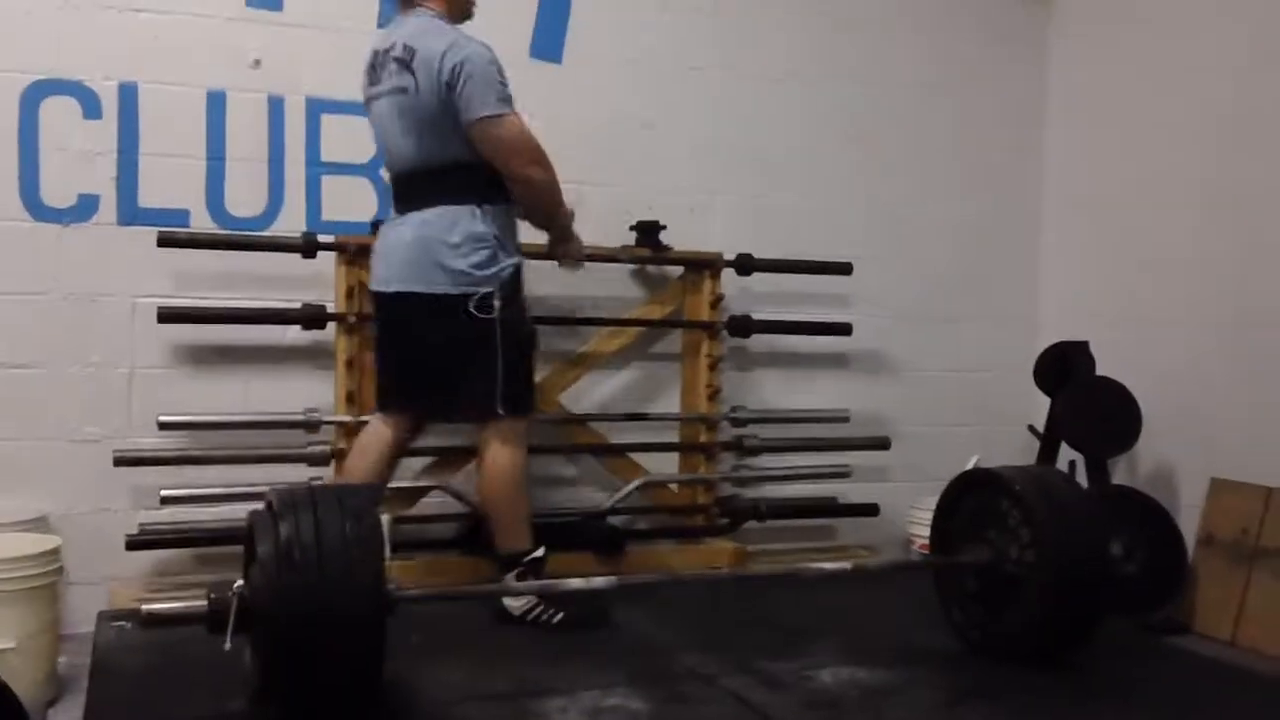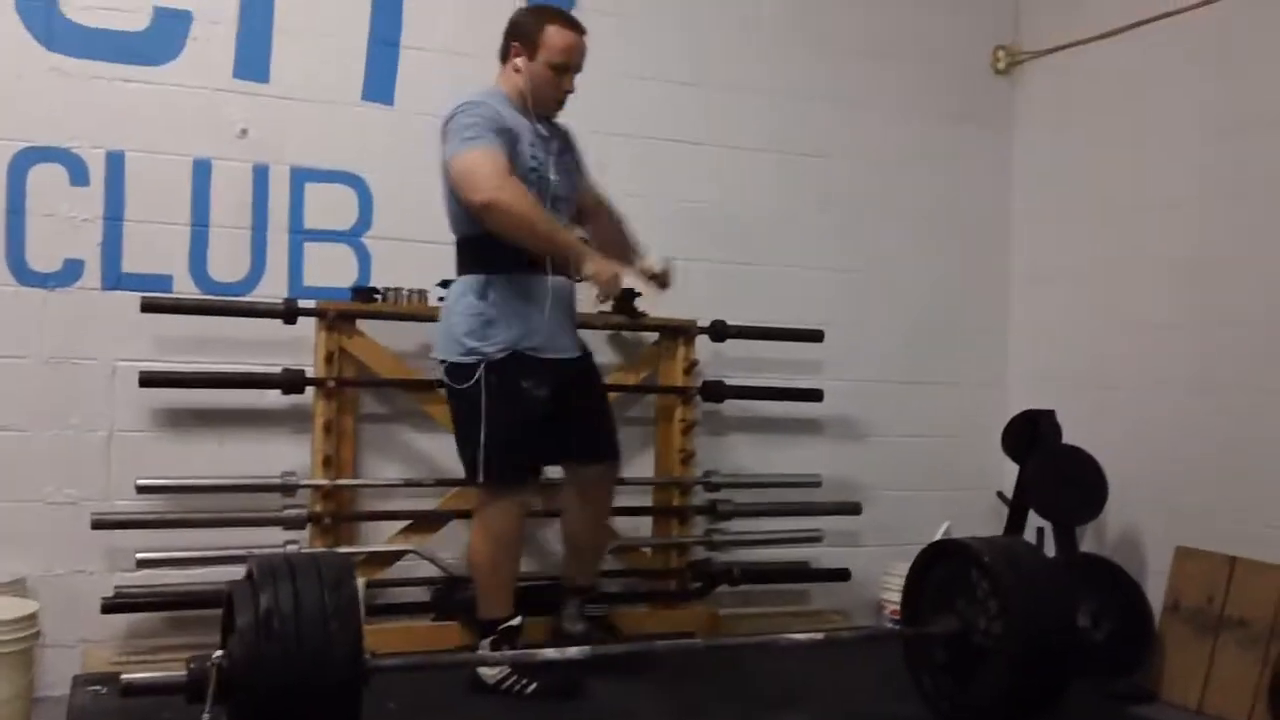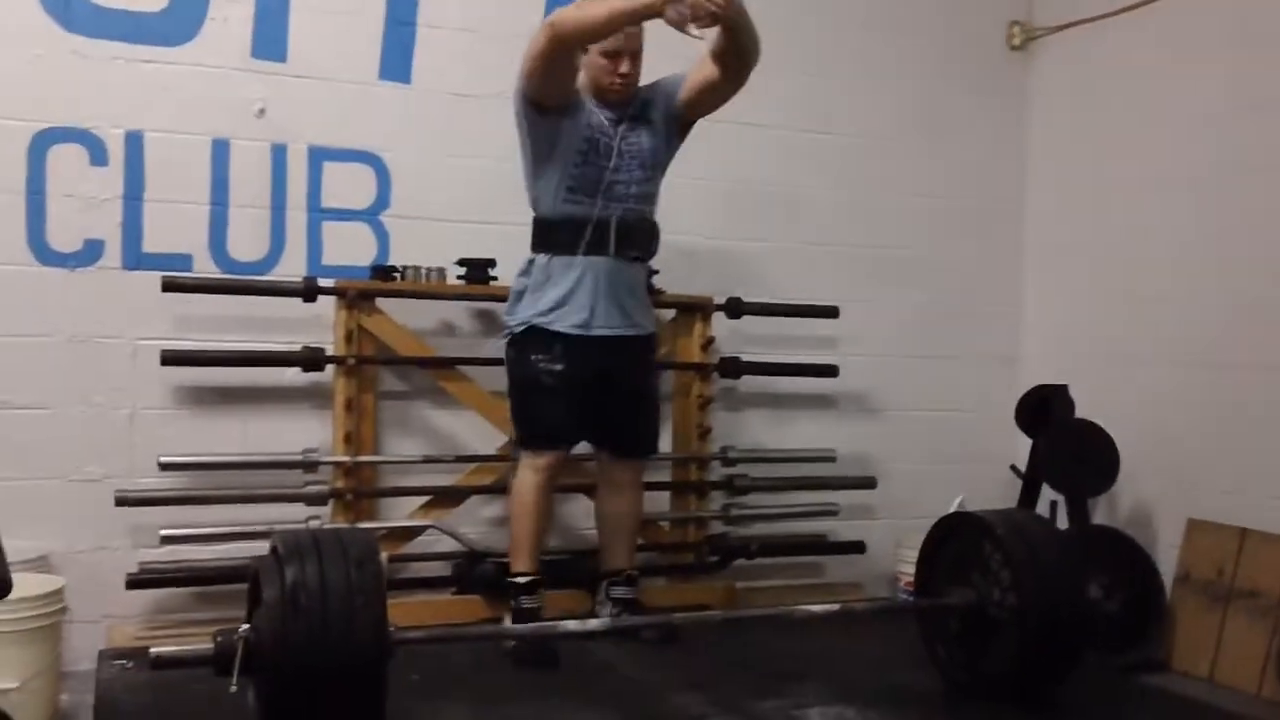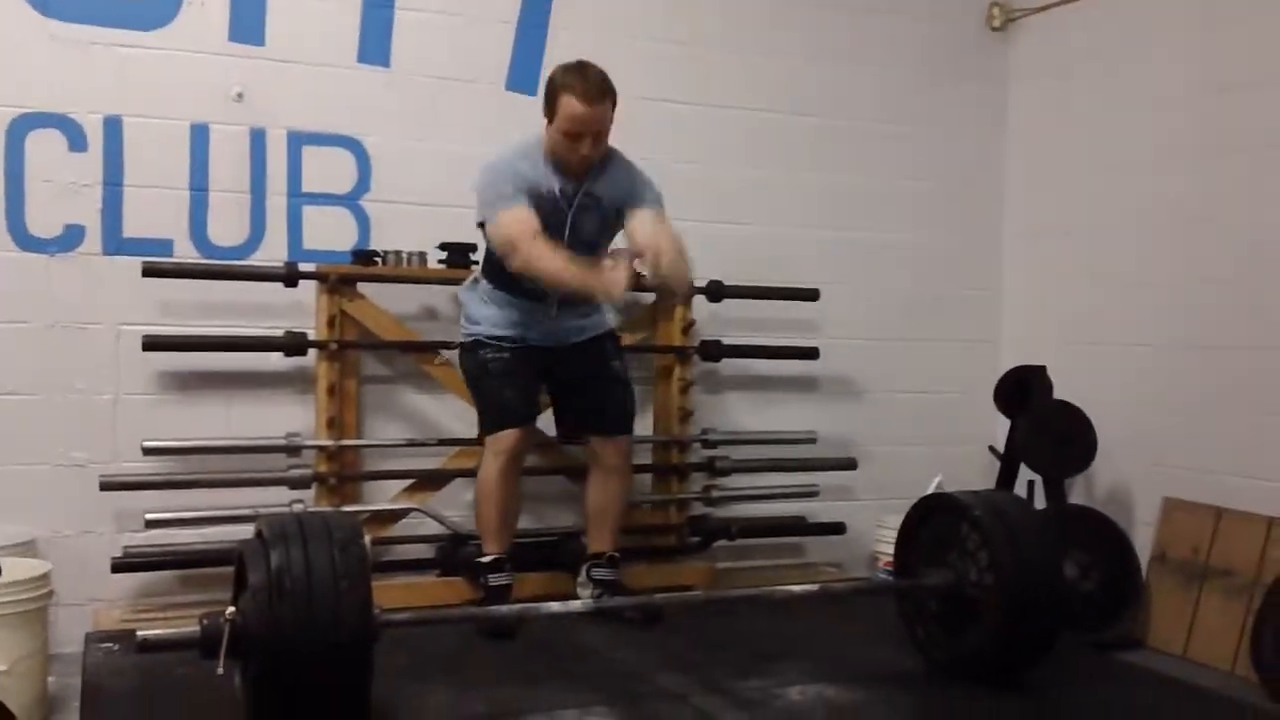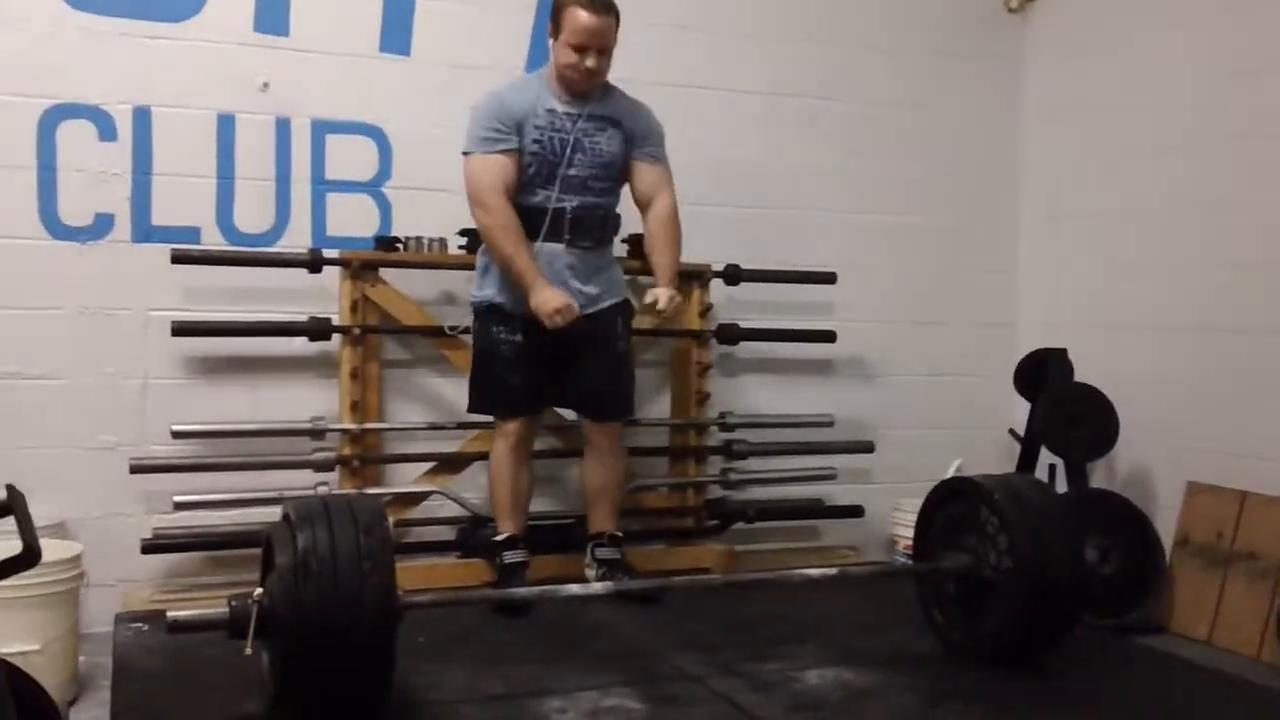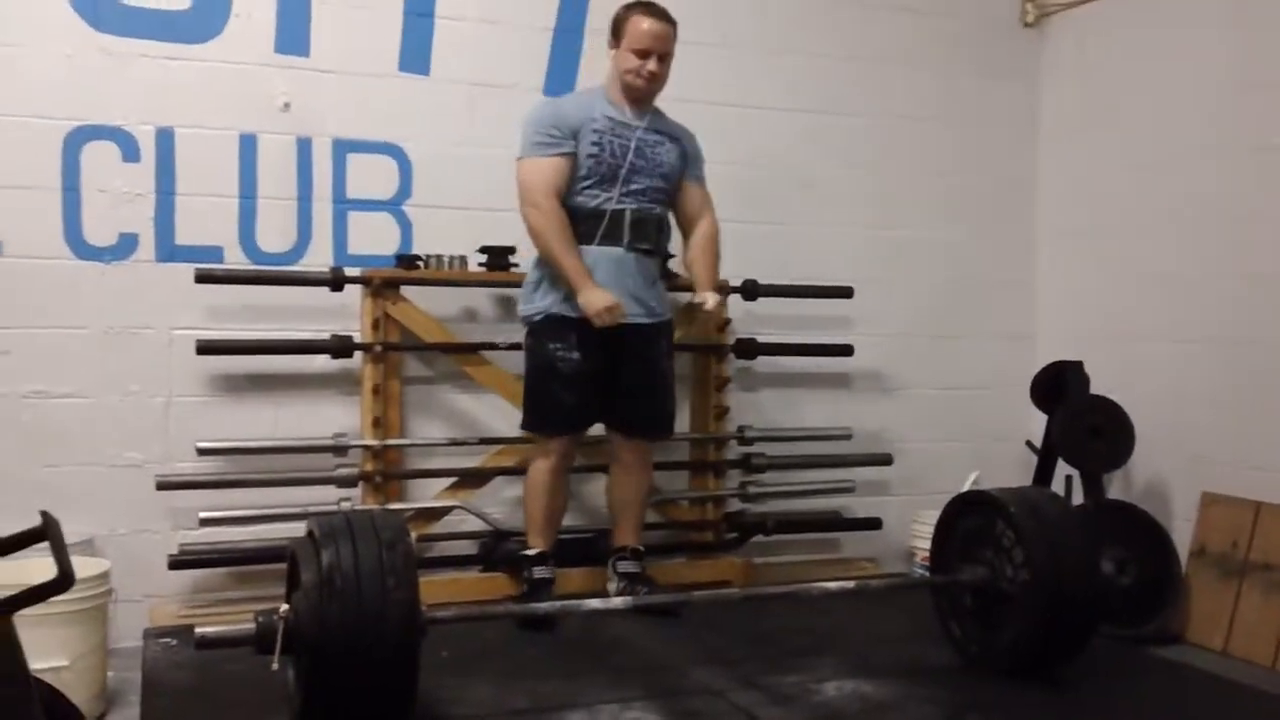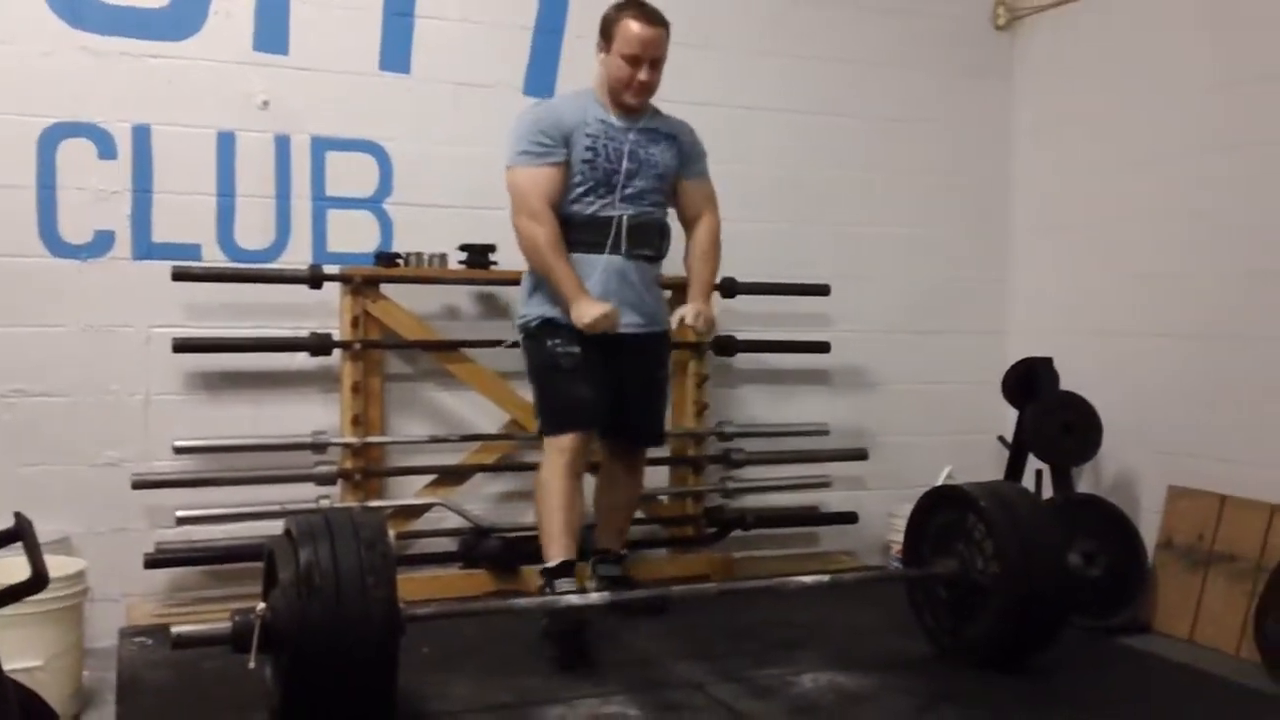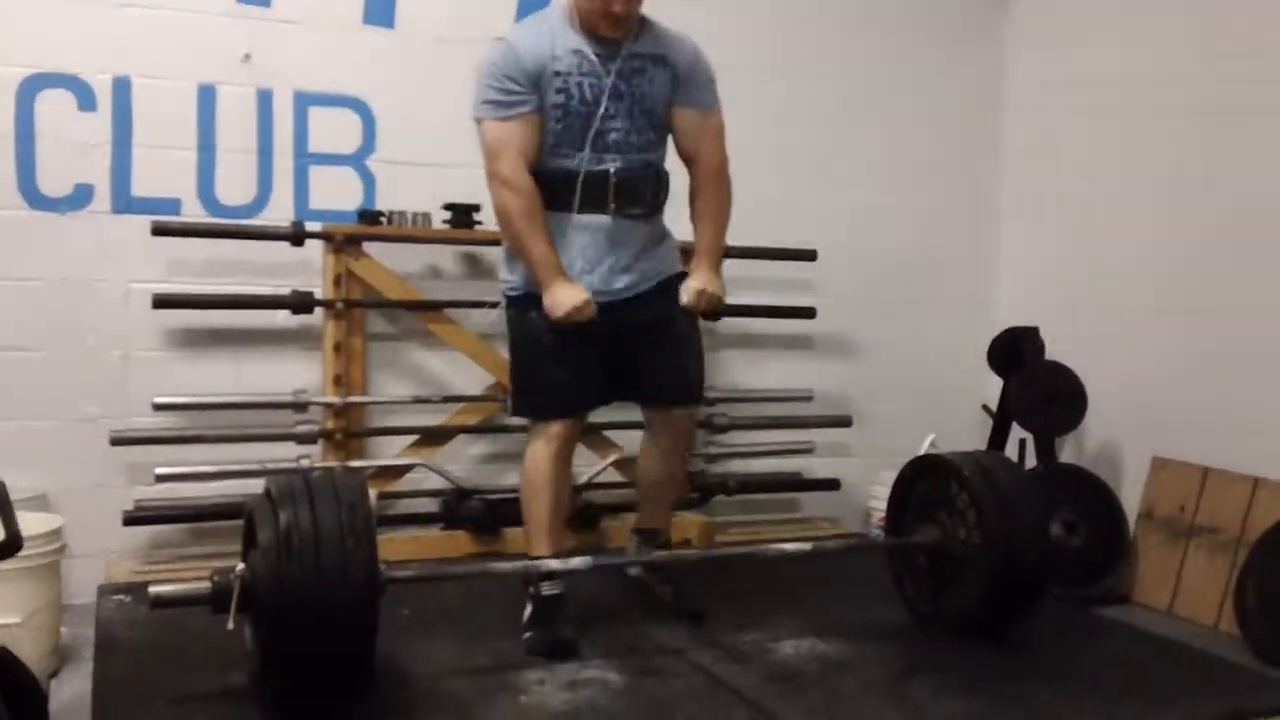
dt=0.5s
person 1, frame 1
left shoulder: (386, 55)
right shoulder: (460, 51)
right elbow: (523, 162)
left wrist: (537, 210)
right wrist: (563, 230)
left hip: (405, 261)
right hip: (462, 265)
left knee: (398, 418)
right knee: (502, 424)
right ankle: (523, 580)
person 1, frame 2
left shoulder: (555, 137)
right shoulder: (478, 118)
left elbow: (594, 207)
right elbow: (490, 195)
left wrist: (632, 256)
right wrist: (585, 258)
left hip: (554, 337)
right hip: (494, 342)
left knee: (595, 470)
right knee: (504, 489)
left ankle: (580, 609)
right ankle: (497, 650)
person 1, frame 3
left shoulder: (661, 109)
right shoulder: (555, 107)
left elbow: (736, 66)
left hip: (628, 323)
right hip: (552, 319)
left knee: (625, 463)
right knee: (542, 457)
left ankle: (618, 596)
right ankle: (523, 602)
person 1, frame 4
left shoulder: (626, 181)
right shoulder: (508, 173)
left elbow: (656, 236)
right elbow: (524, 252)
left wrist: (667, 263)
right wrist: (594, 278)
left hip: (583, 332)
right hip: (502, 327)
left knee: (613, 446)
right knee: (508, 440)
left ankle: (601, 577)
right ankle: (494, 584)
person 1, frame 5
left shoulder: (634, 118)
right shoulder: (504, 106)
left elbow: (658, 202)
right elbow: (489, 203)
left wrist: (665, 281)
right wrist: (536, 287)
left hip: (599, 299)
right hip: (513, 300)
left knee: (606, 426)
right knee: (515, 425)
left ankle: (605, 554)
right ankle: (510, 559)
person 1, frame 6
left shoulder: (679, 141)
right shoulder: (561, 115)
left elbow: (699, 222)
right elbow: (539, 205)
left wrist: (706, 288)
right wrist: (585, 290)
left hip: (646, 314)
right hip: (566, 310)
left knee: (635, 444)
right knee: (555, 444)
left ankle: (626, 567)
right ankle: (537, 574)
person 1, frame 7
left shoulder: (677, 136)
right shoulder: (553, 118)
left elbow: (703, 219)
right elbow: (532, 213)
left wrist: (698, 297)
right wrist: (578, 301)
left hip: (644, 318)
right hip: (563, 312)
left knee: (628, 449)
right knee: (569, 438)
left ankle: (609, 568)
right ankle: (558, 582)
person 1, frame 8
left shoulder: (678, 57)
right shoulder: (520, 53)
left elbow: (708, 163)
right elbow: (508, 175)
left wrist: (706, 264)
right wrist: (553, 282)
left hip: (651, 273)
right hip: (554, 282)
left knee: (677, 413)
right knee: (556, 427)
left ankle: (652, 545)
right ankle: (545, 591)
